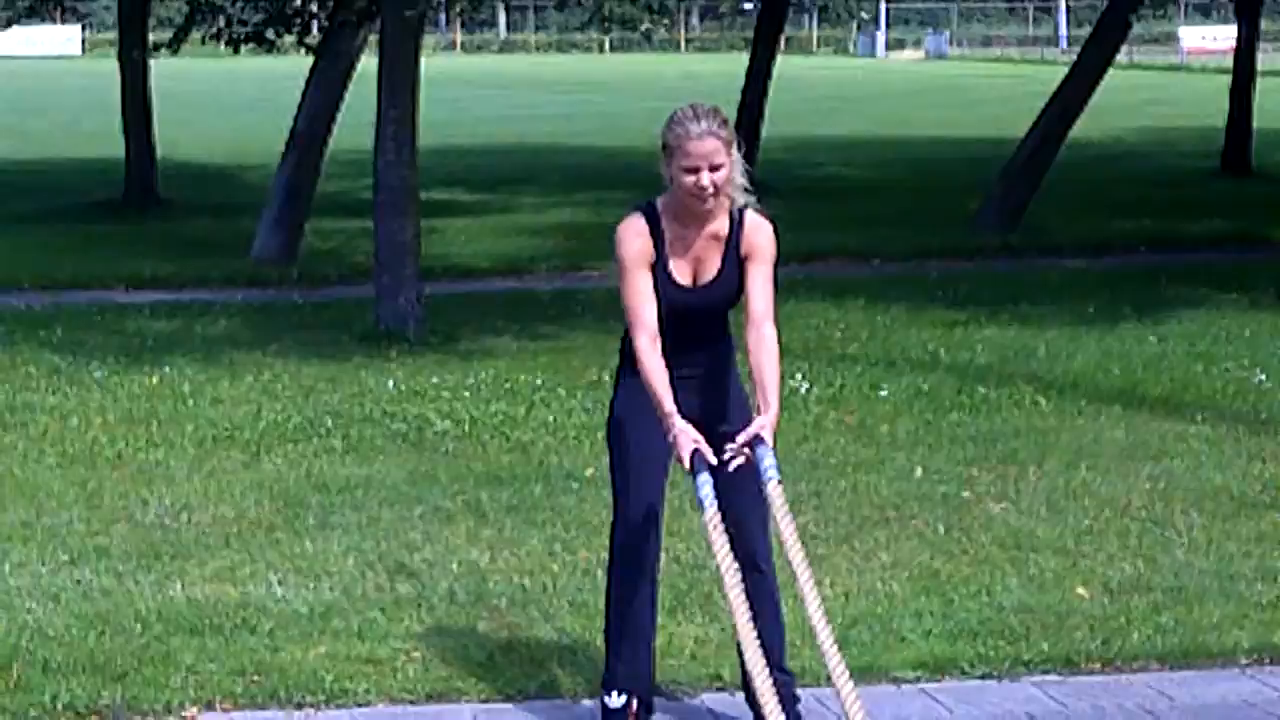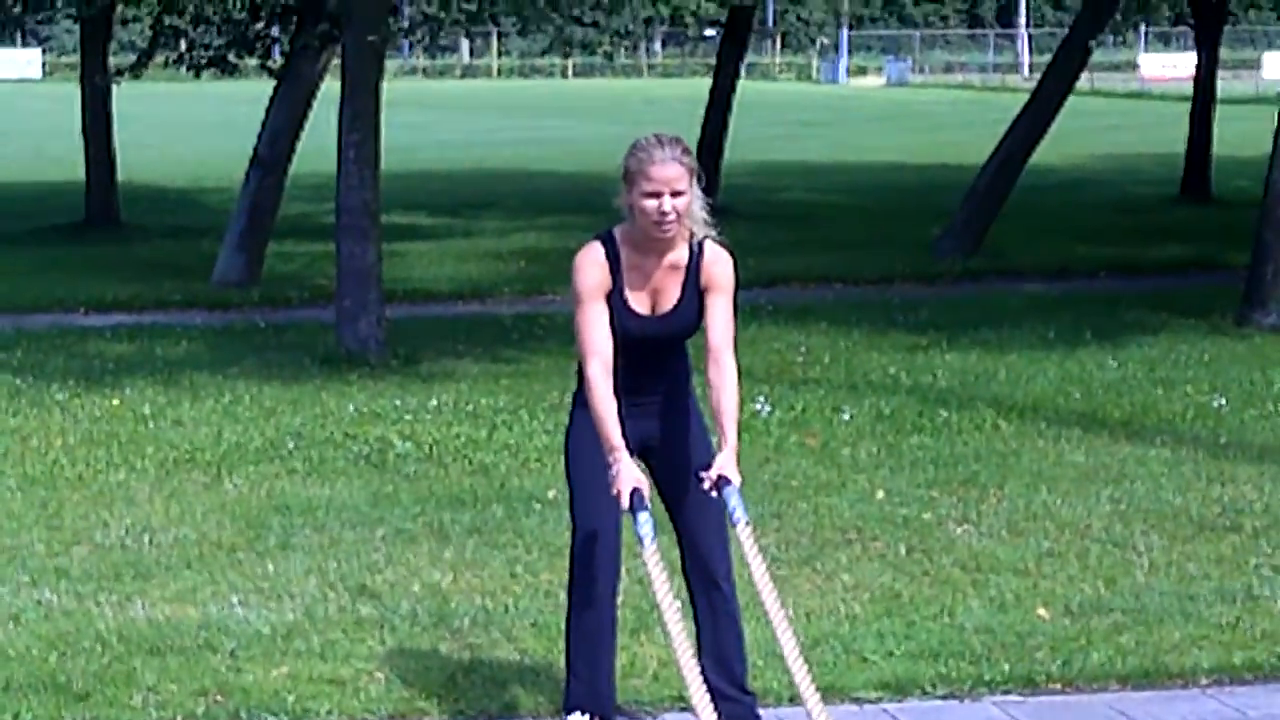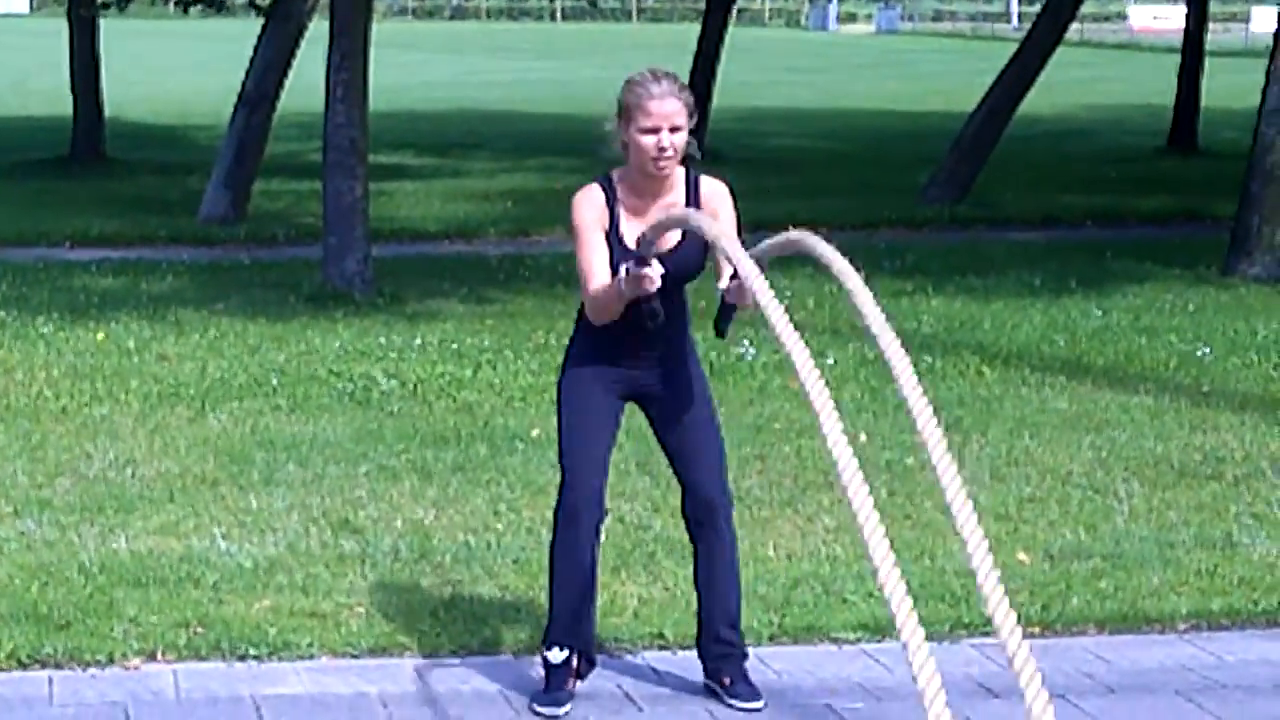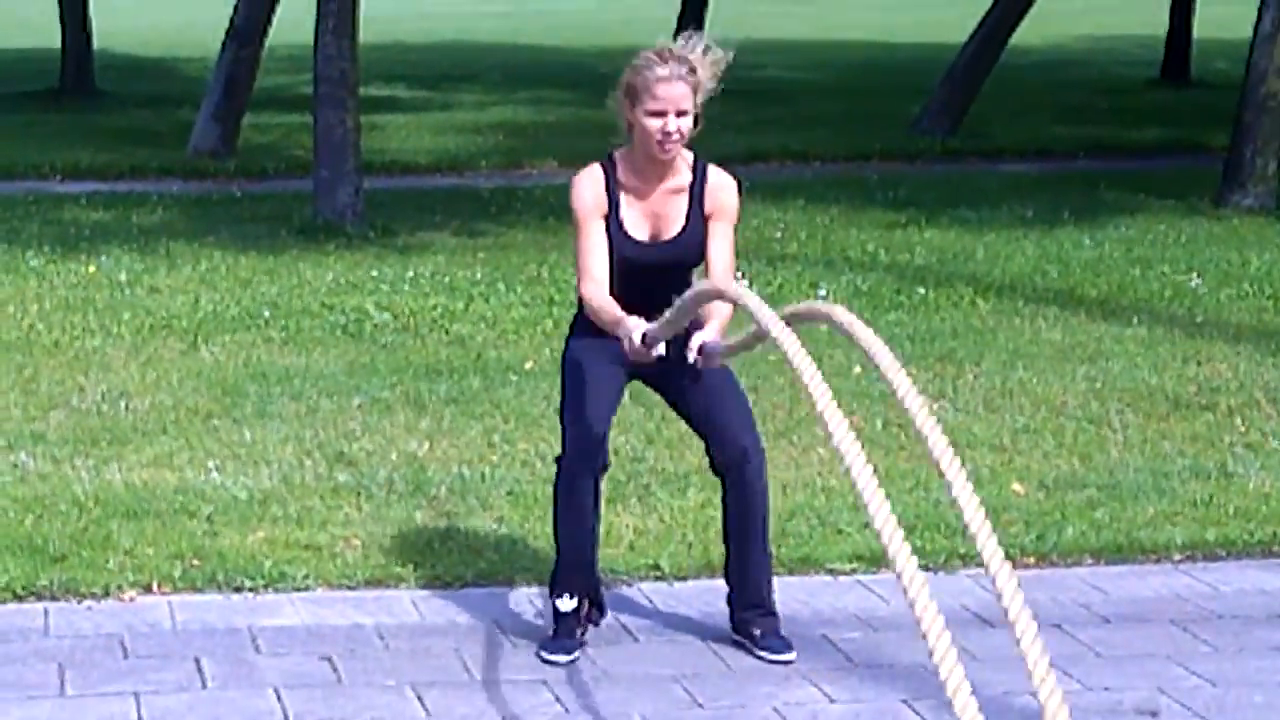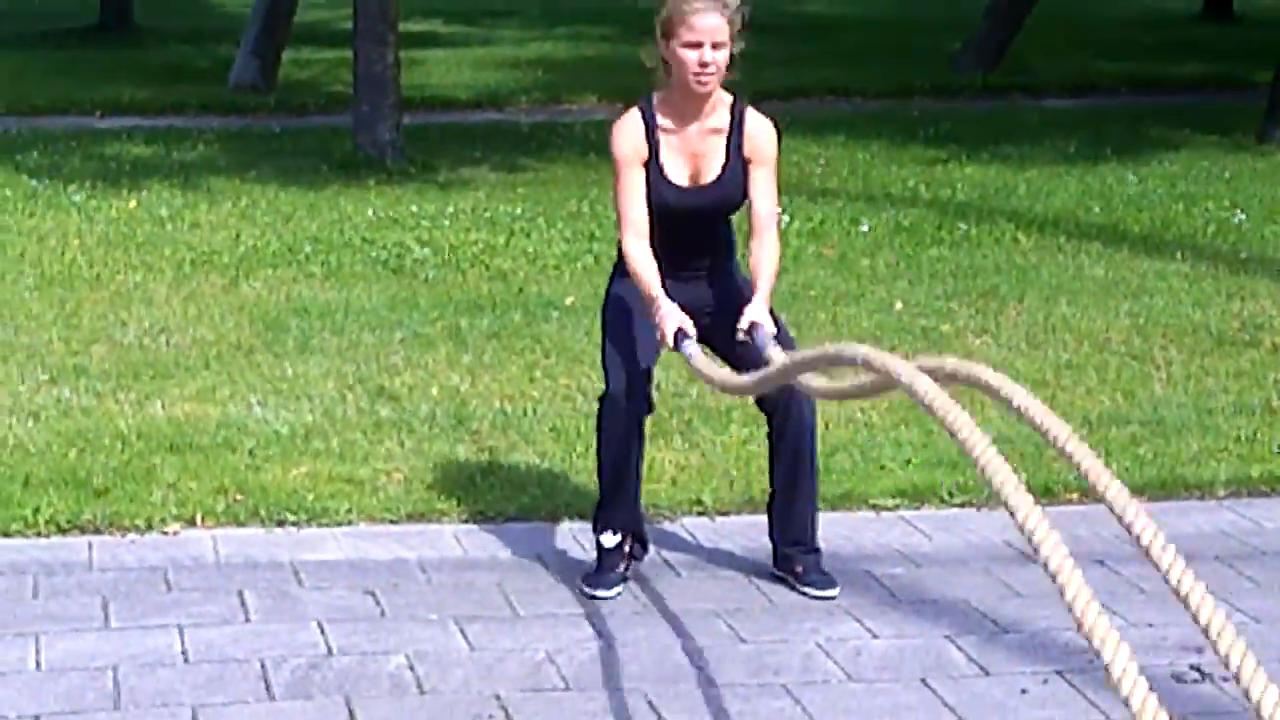
dt=1s
person 1, frame 1
left shoulder: (753, 230)
right shoulder: (638, 231)
left elbow: (762, 326)
right elbow: (645, 338)
left wrist: (767, 413)
right wrist: (675, 424)
left hip: (718, 387)
right hip: (646, 394)
left knee: (751, 539)
right knee: (635, 538)
person 1, frame 2
left shoulder: (712, 261)
right shoulder: (595, 261)
left elbow: (721, 359)
right elbow: (596, 368)
left wrist: (728, 448)
right wrist: (619, 459)
left hip: (675, 410)
right hip: (603, 417)
left knee: (711, 561)
right knee: (594, 561)
person 1, frame 3
left shoulder: (710, 195)
right shoulder: (594, 201)
left elbow: (732, 289)
right elbow: (595, 302)
left wrist: (736, 280)
right wrist: (627, 281)
left hip: (673, 360)
right hip: (597, 366)
left knee: (710, 503)
right knee: (580, 507)
left ankle: (724, 661)
right ankle: (564, 661)
person 1, frame 4
left shoulder: (715, 186)
right shoulder: (594, 183)
left elbow: (721, 285)
right elbow: (591, 289)
left wrist: (713, 327)
right wrist: (624, 326)
left hip: (681, 336)
right hip: (601, 339)
left knee: (743, 454)
right knee: (580, 458)
left ankle: (754, 614)
right ankle: (572, 610)
person 1, frame 5
left shoulder: (753, 128)
right shoulder: (633, 130)
left elbow: (765, 231)
right elbow: (633, 241)
left wrist: (760, 299)
right wrist: (660, 308)
left hip: (719, 280)
right hip: (646, 285)
left knee: (793, 395)
right knee: (623, 397)
left ankle: (796, 551)
right ankle: (616, 544)
